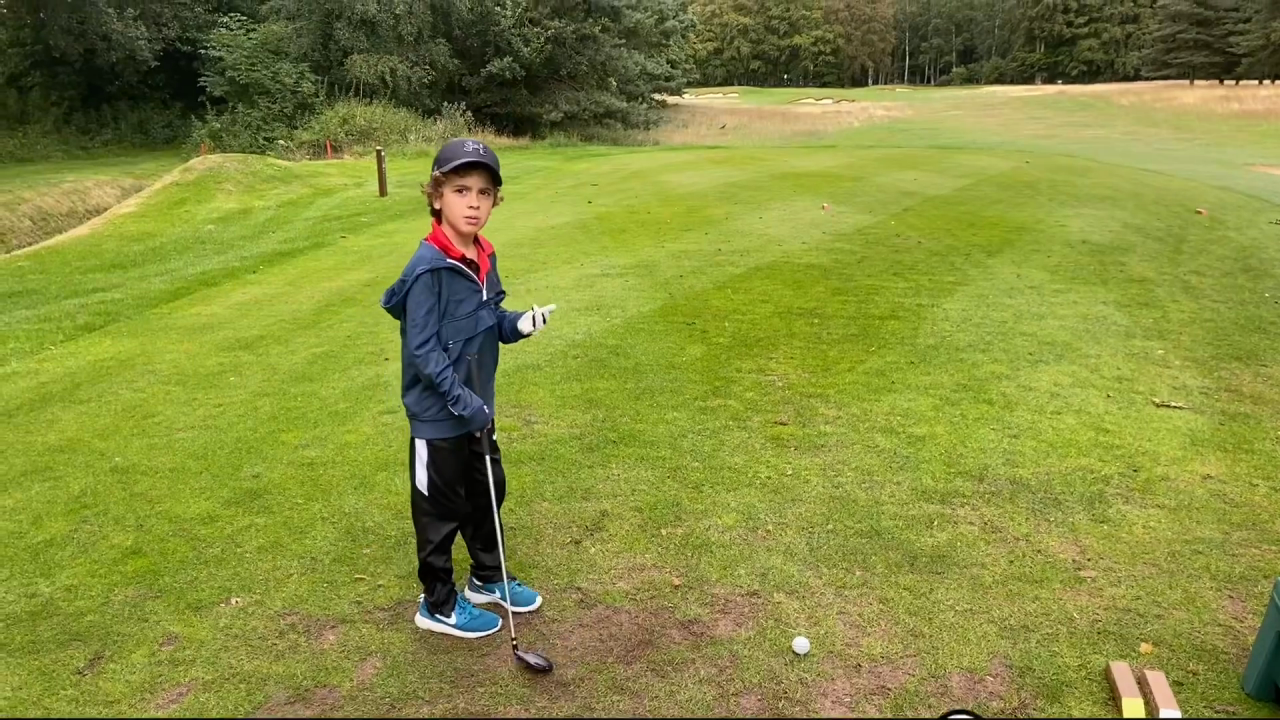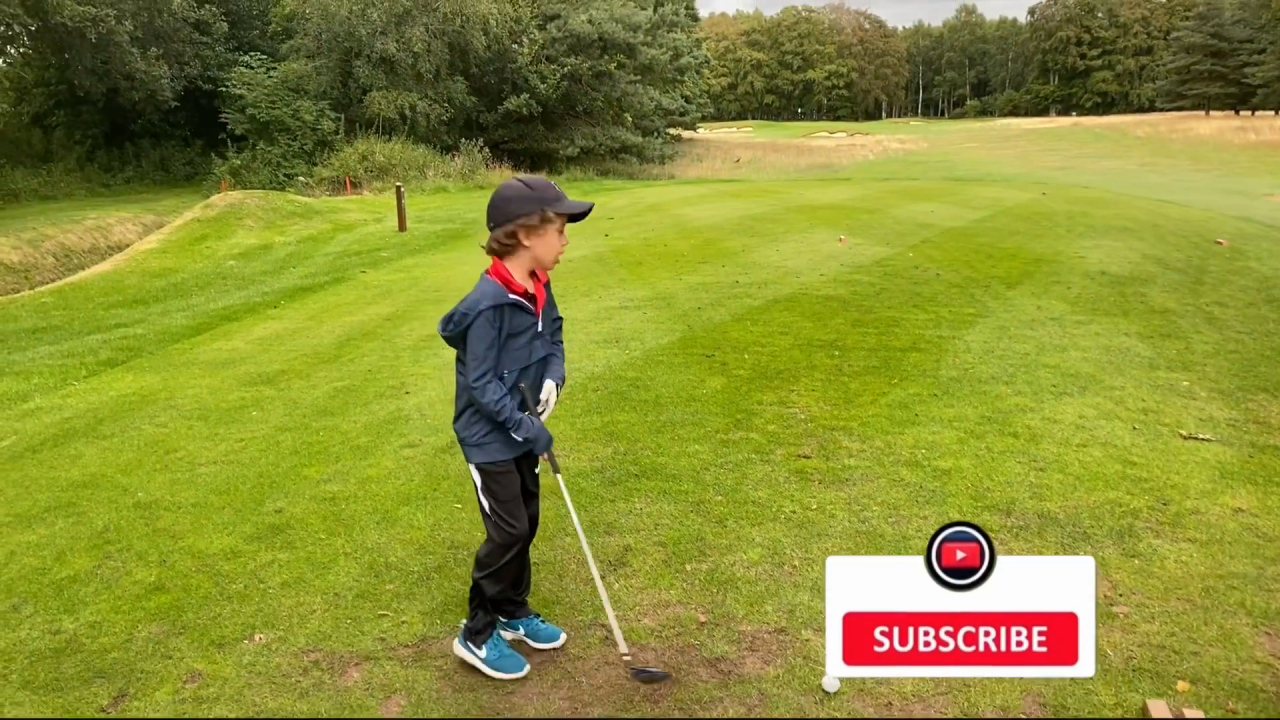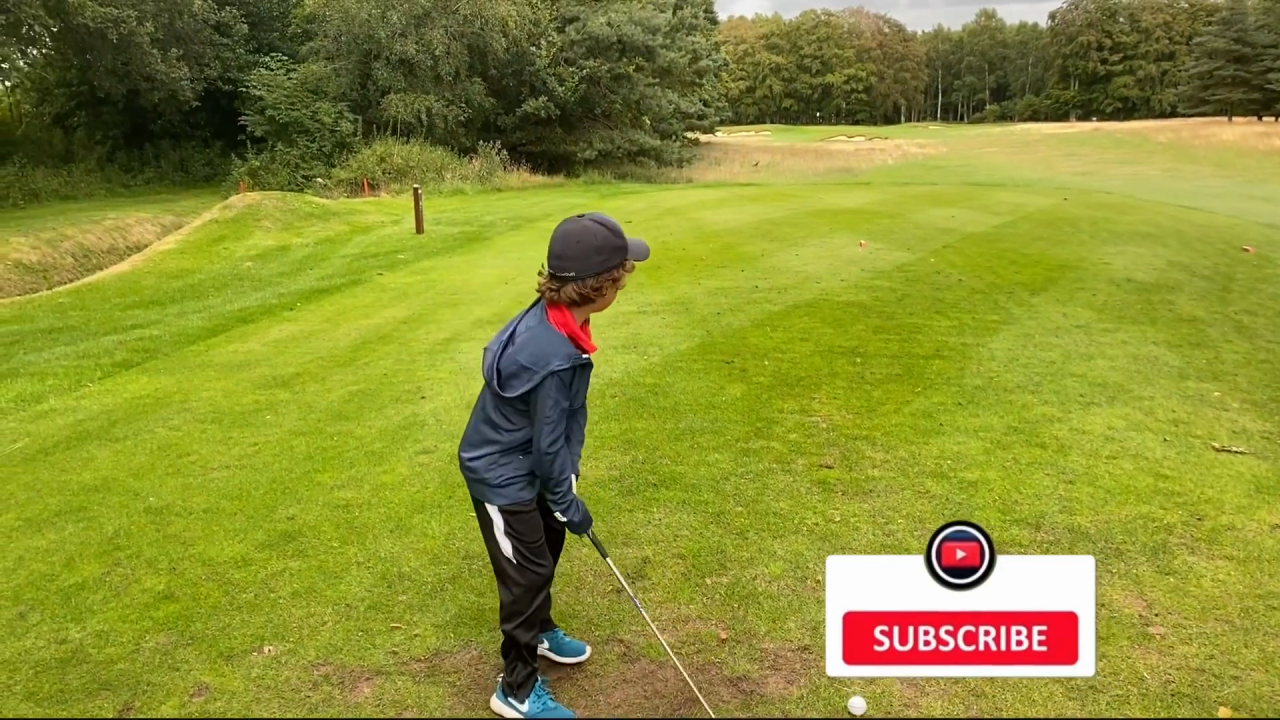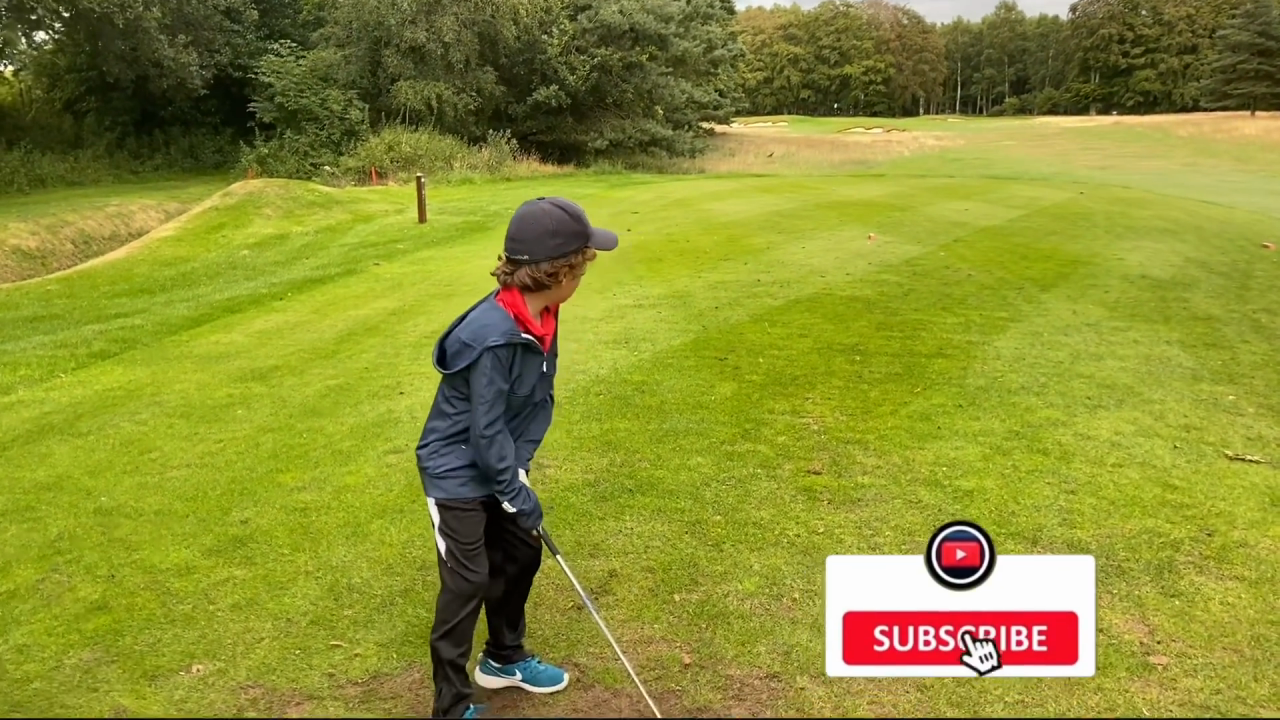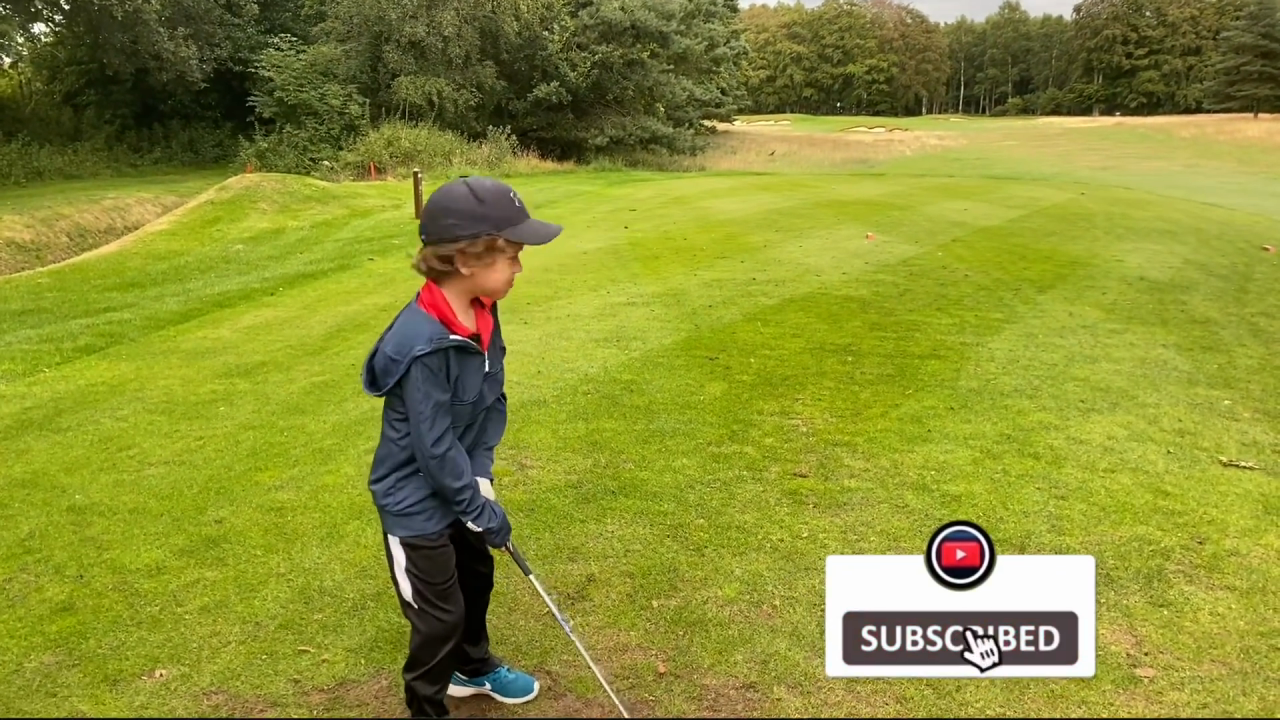
dt=0.7s
person 1, frame 1
left shoulder: (484, 257)
right shoulder: (428, 269)
right elbow: (423, 351)
left wrist: (517, 324)
right wrist: (463, 403)
left hip: (476, 406)
right hip: (438, 415)
left knee: (488, 491)
right knee: (441, 508)
left ankle: (487, 580)
right ankle: (438, 605)
person 1, frame 2
left shoulder: (538, 288)
right shoulder: (490, 304)
left elbow: (552, 341)
right elbow: (480, 384)
left wrist: (552, 378)
right wrist: (524, 427)
left hip: (522, 431)
right hip: (490, 437)
left knee: (525, 525)
right knee: (508, 531)
left ankle: (514, 613)
right ankle: (477, 634)
person 1, frame 3
left shoulder: (557, 318)
right shoulder: (551, 358)
left elbow: (571, 413)
right elbow: (547, 443)
left wrist: (571, 472)
right wrist: (567, 501)
left hip: (518, 463)
right hip: (501, 472)
left knee: (548, 543)
right knee: (529, 571)
left ankle: (537, 631)
person 1, frame 4
left shoulder: (540, 316)
right shoulder: (492, 337)
left elbow: (539, 400)
right elbow: (486, 428)
left wrist: (520, 469)
right wrist: (516, 493)
left hip: (498, 463)
right hip: (457, 469)
left knee: (521, 554)
right knee: (467, 580)
left ankle: (504, 659)
person 1, frame 5
left shoulder: (482, 314)
right shoulder: (421, 345)
left elbow: (493, 402)
right elbow: (434, 446)
left wrist: (482, 478)
right wrist: (479, 509)
left hip: (458, 487)
right hip: (418, 501)
left knee: (476, 579)
right knee: (440, 615)
left ankle: (472, 667)
